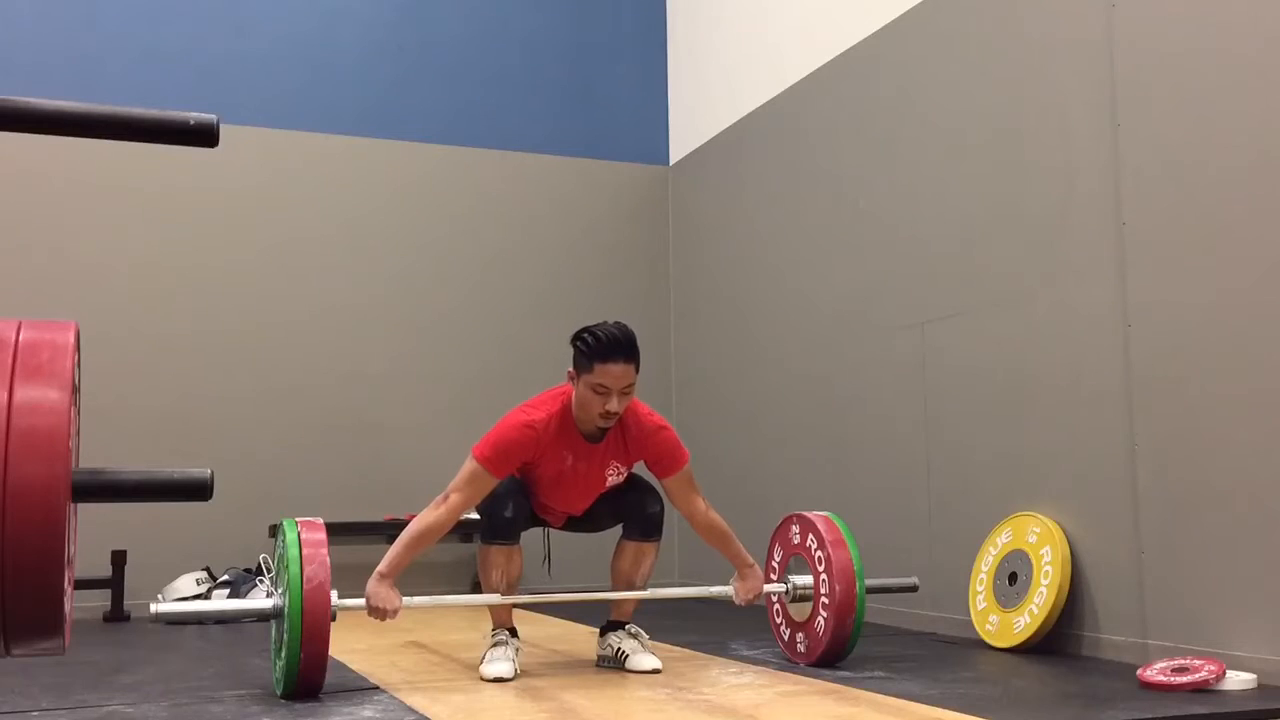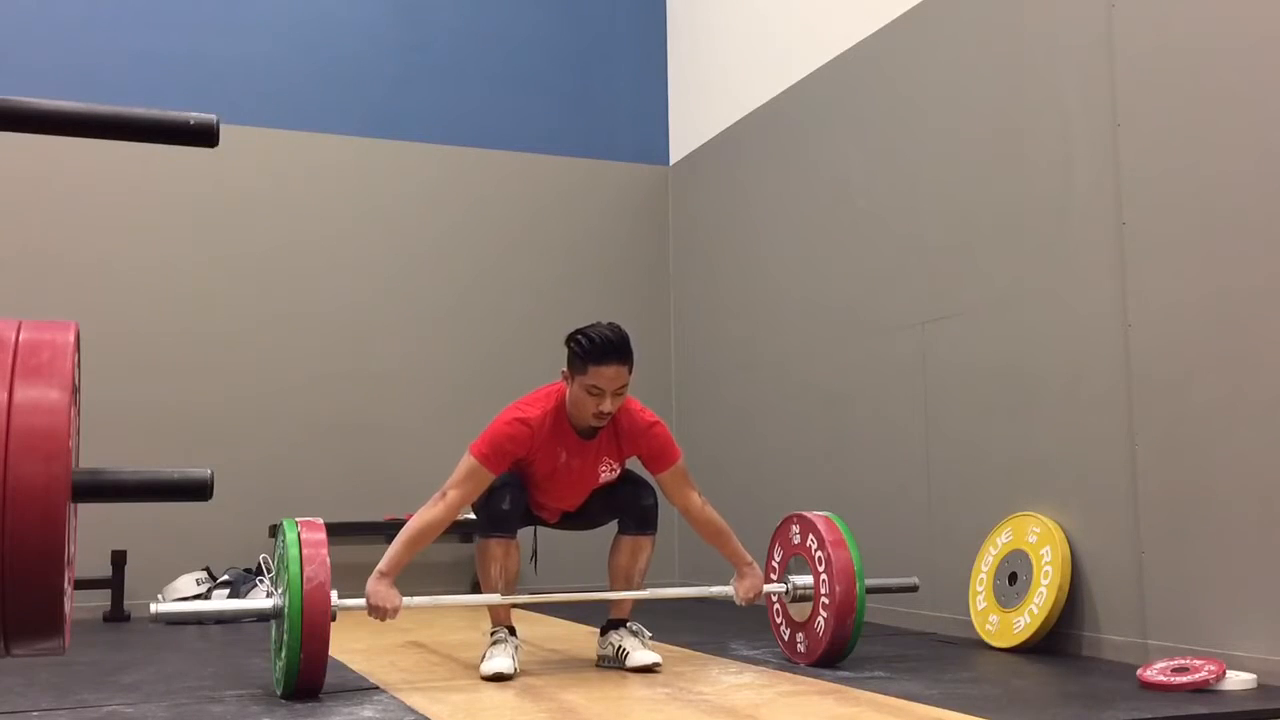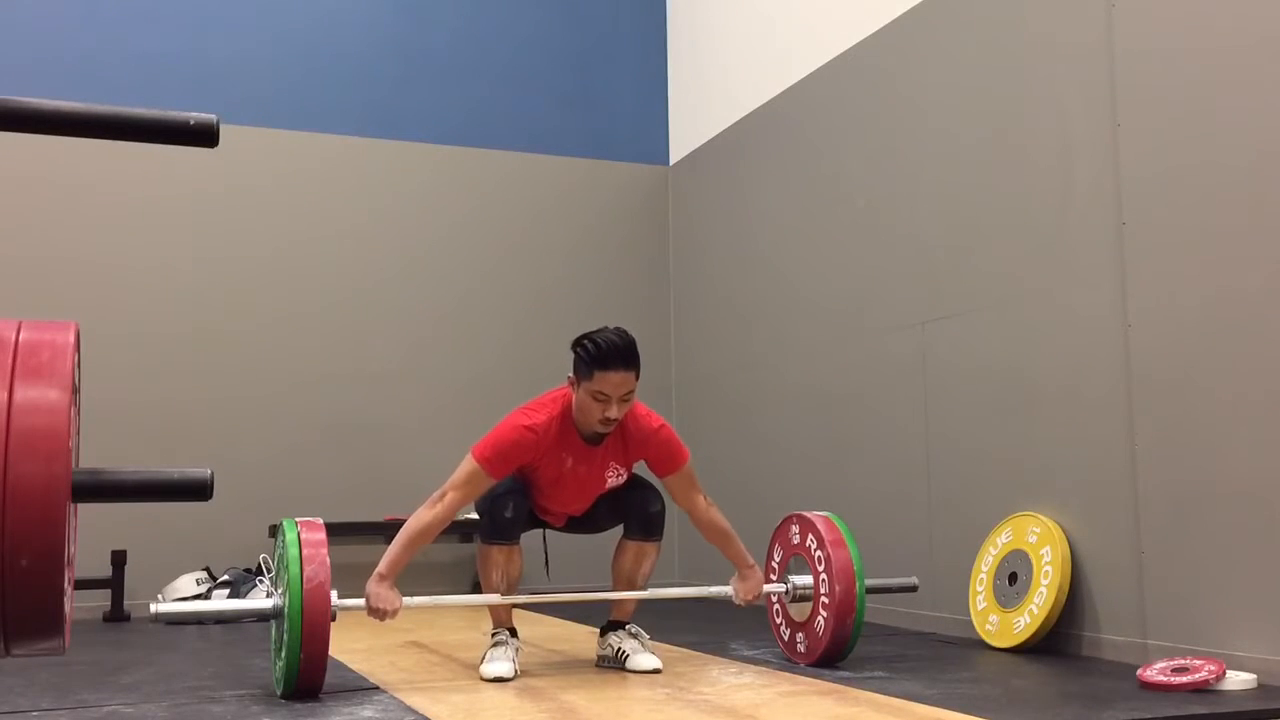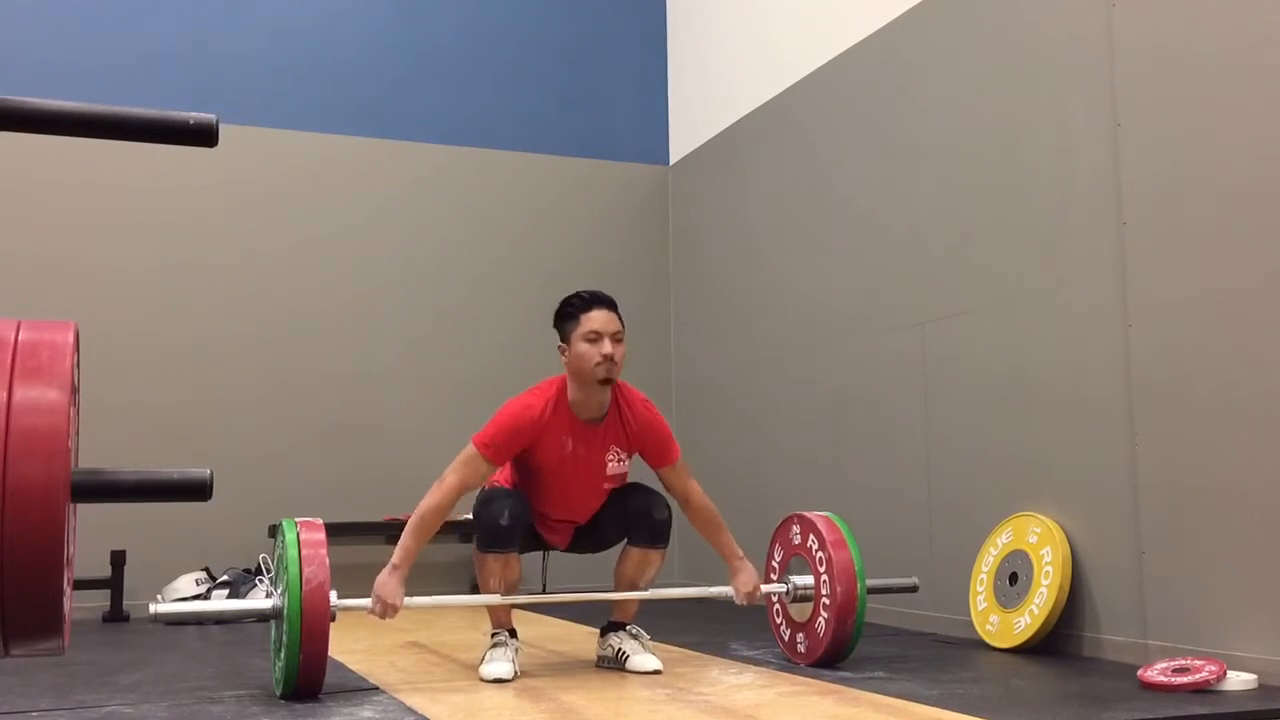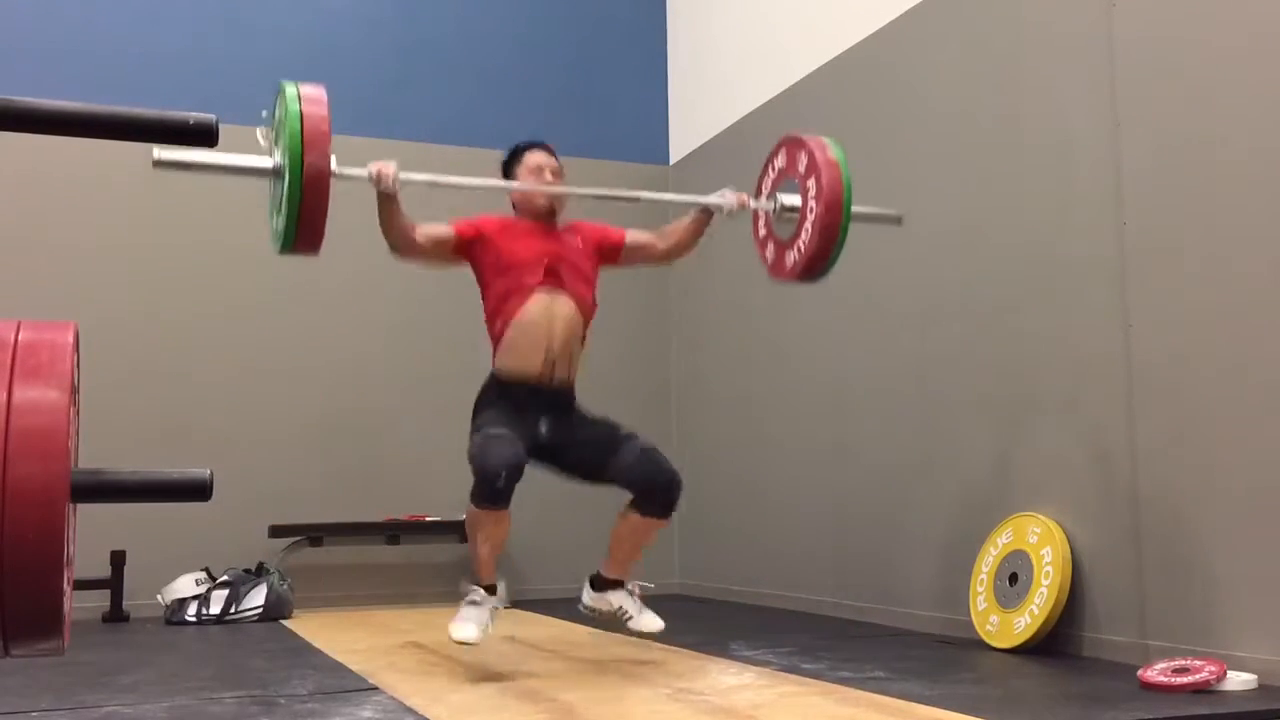
dt=1s
person 1, frame 1
left shoulder: (650, 430)
right shoulder: (530, 425)
left elbow: (696, 507)
right elbow: (450, 503)
left wrist: (746, 569)
right wrist: (383, 578)
left hip: (588, 505)
right hip: (526, 499)
left knee: (647, 507)
right knee: (500, 506)
left ankle: (617, 634)
right ankle: (502, 639)
person 1, frame 2
left shoulder: (641, 426)
right shoulder: (524, 422)
left elbow: (690, 500)
right elbow: (448, 500)
left wrist: (745, 567)
right wrist: (383, 577)
left hip: (580, 503)
right hip: (520, 498)
left knee: (641, 501)
right knee: (496, 499)
left ankle: (617, 633)
right ankle: (502, 636)
person 1, frame 3
left shoulder: (649, 431)
right shoulder: (530, 427)
left elbow: (697, 503)
right elbow: (446, 501)
left wrist: (746, 568)
right wrist: (383, 578)
left hip: (587, 505)
right hip: (524, 498)
left knee: (648, 505)
right knee: (500, 504)
left ankle: (617, 634)
right ankle: (503, 638)
person 1, frame 4
left shoulder: (640, 415)
right shoulder: (530, 413)
left elbow: (688, 493)
right elbow: (449, 488)
left wrist: (738, 563)
right wrist: (394, 572)
left hip: (589, 522)
right hip: (524, 517)
left knee: (652, 510)
right knee: (496, 509)
left ankle: (618, 634)
right ankle: (502, 639)
person 1, frame 5
left shoulder: (588, 237)
right shoulder: (492, 235)
left elbow: (666, 244)
right elbow: (409, 243)
left wrist: (715, 209)
right wrist: (387, 191)
left hip: (565, 412)
right hip: (507, 405)
left knee: (659, 483)
right knee: (494, 472)
left ankle: (606, 586)
right ankle: (480, 597)
